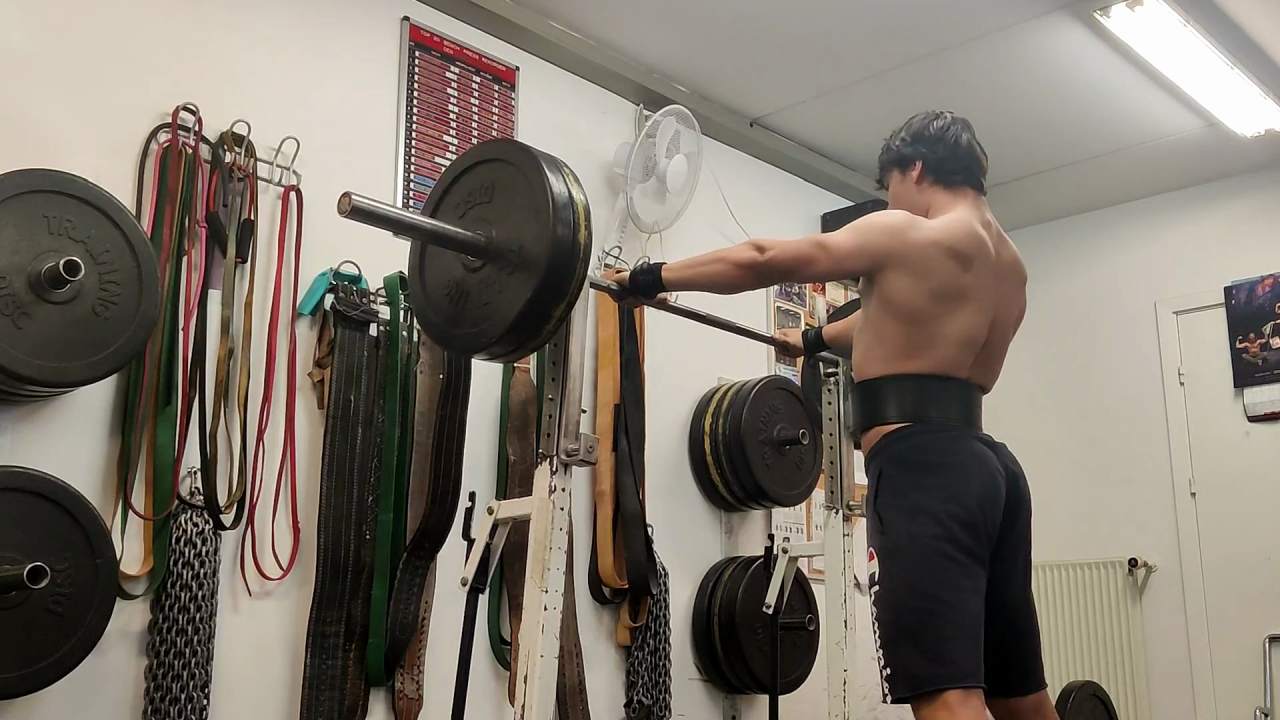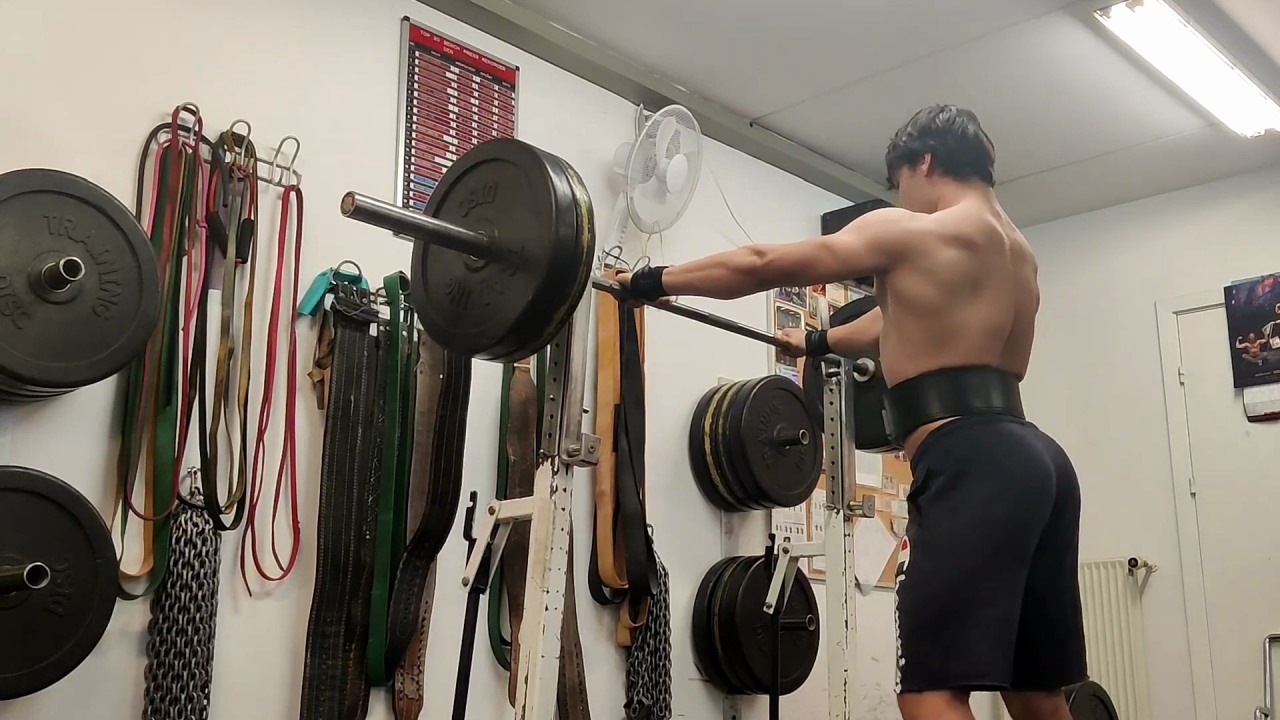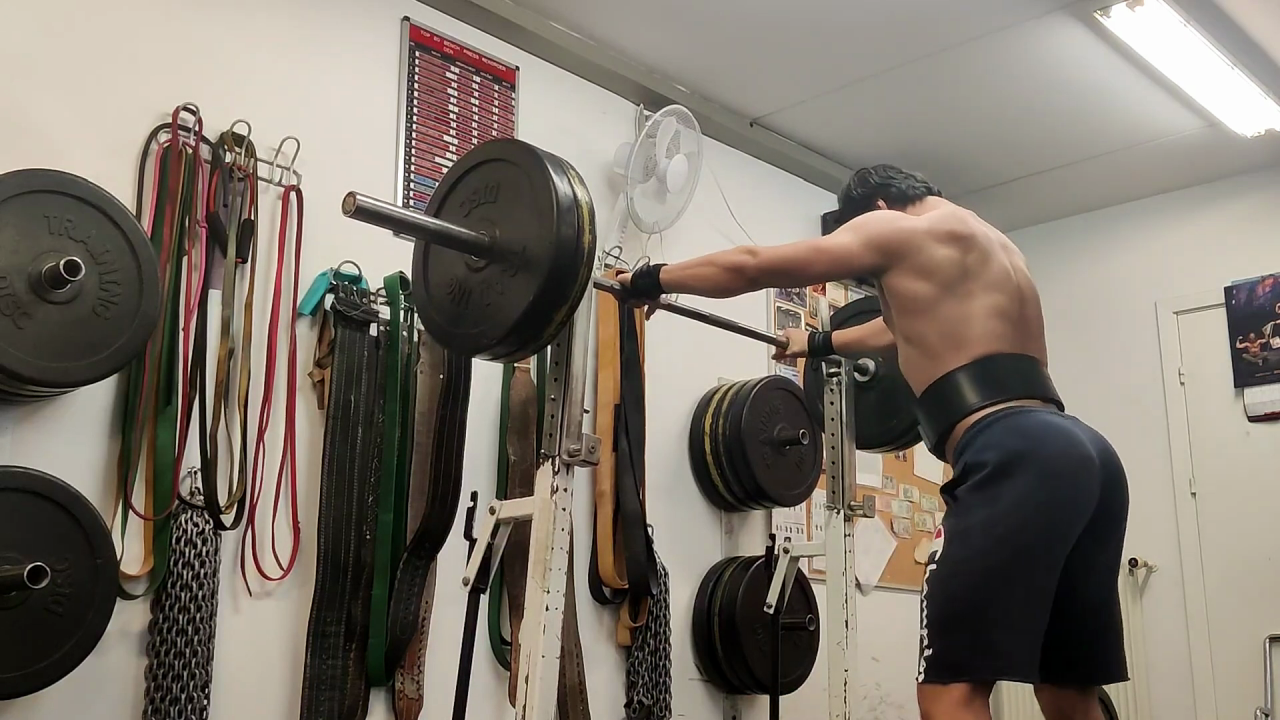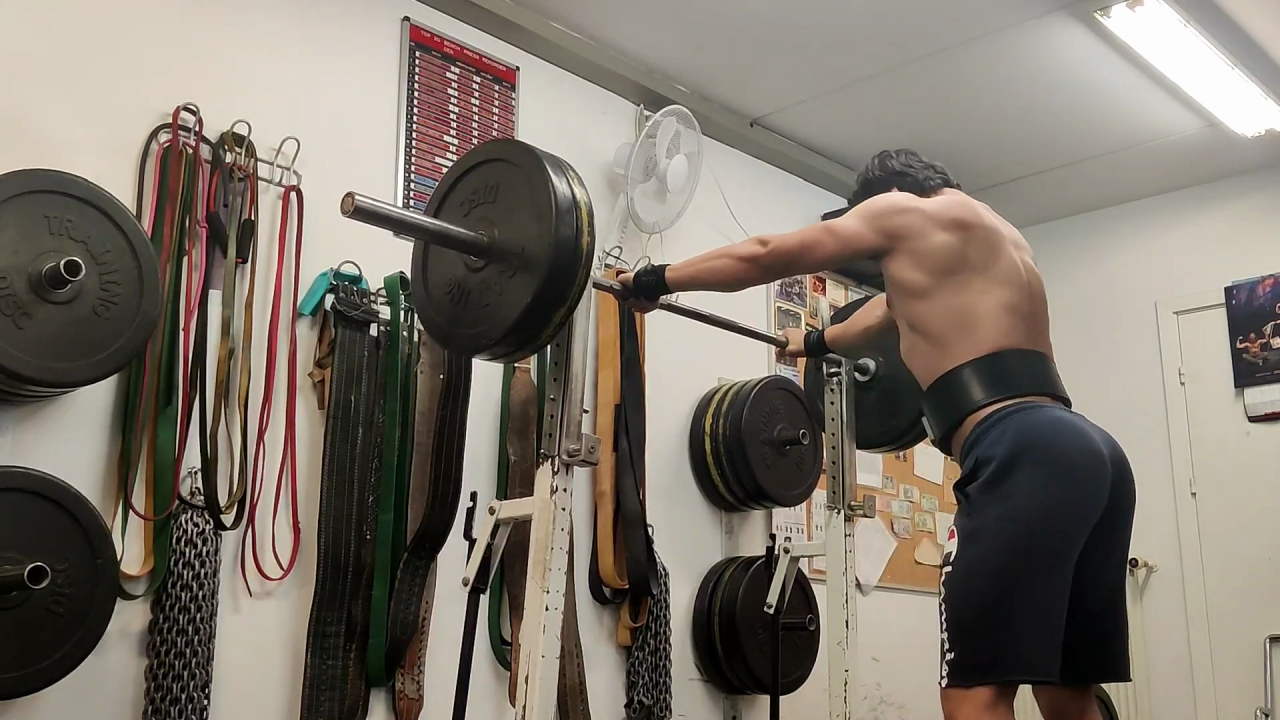
dt=0.5s
person 1, frame 1
left shoulder: (908, 234)
right shoulder: (1008, 262)
left elbow: (762, 261)
left wrist: (648, 278)
right wrist: (816, 339)
left hip: (922, 471)
right hip: (983, 466)
person 1, frame 2
left shoulder: (912, 232)
right shoulder: (1016, 251)
left elbow: (761, 265)
left wrist: (652, 280)
right wrist: (820, 342)
left hip: (973, 469)
right hip: (1034, 465)
person 1, frame 3
left shoulder: (898, 229)
right shoulder: (990, 244)
left elbow: (752, 266)
left wrist: (651, 279)
right wrist: (823, 343)
left hip: (1017, 460)
right hip: (1084, 457)
person 1, frame 4
left shoulder: (905, 211)
right shoulder: (994, 232)
left elbow: (762, 256)
left wrist: (654, 282)
right wrist: (818, 341)
left hip: (1024, 457)
right hip: (1088, 453)
